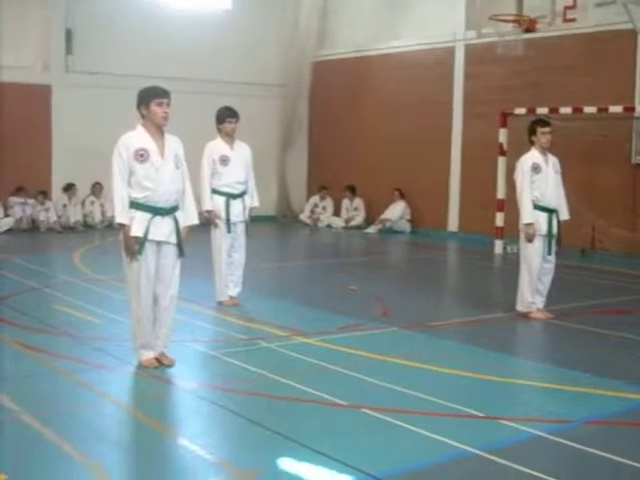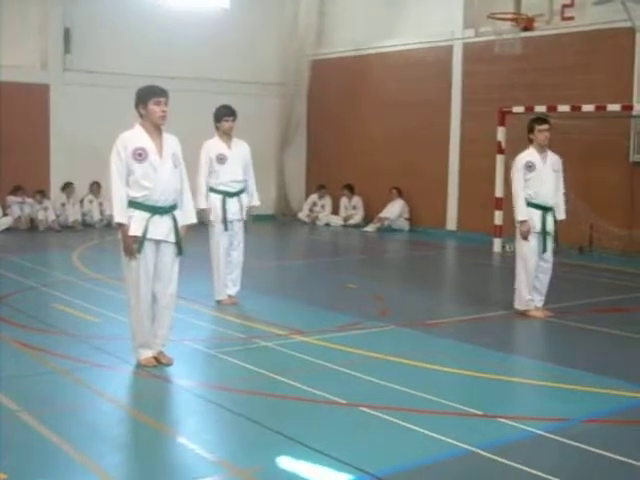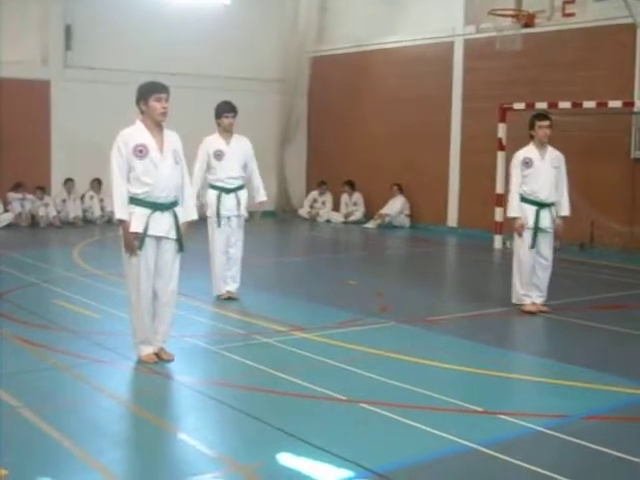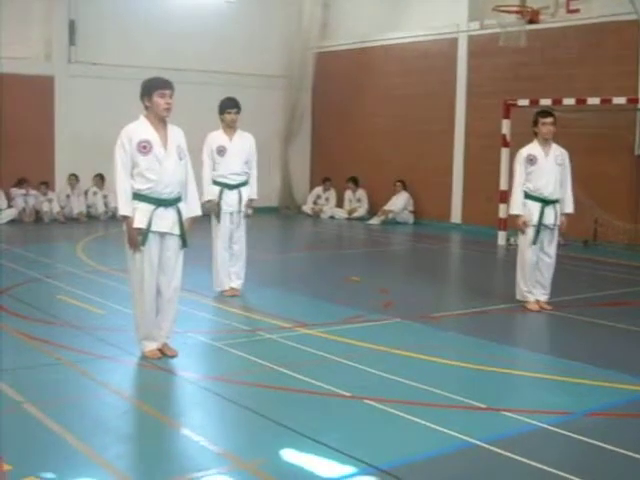
dt=0.2s
person 1, frame 1
left shoulder: (175, 143)
right shoulder: (128, 142)
left elbow: (184, 184)
right elbow: (120, 186)
left wrist: (186, 224)
right wrist: (125, 228)
left hip: (170, 224)
right hip: (141, 223)
left knee: (168, 290)
right knee: (143, 290)
left ankle: (159, 346)
right ankle: (145, 349)
person 1, frame 2
left shoulder: (173, 142)
right shoulder: (126, 141)
left elbow: (182, 183)
right elbow: (118, 185)
left wrist: (185, 223)
right wrist: (124, 227)
left hip: (169, 223)
right hip: (140, 223)
left knee: (166, 289)
right knee: (141, 290)
left ankle: (158, 345)
right ankle: (144, 348)
person 1, frame 3
left shoulder: (174, 139)
right shoulder: (127, 137)
left elbow: (183, 180)
right elbow: (119, 182)
left wrist: (185, 219)
right wrist: (125, 224)
left hip: (170, 219)
right hip: (141, 219)
left knee: (167, 286)
right knee: (142, 286)
left ankle: (159, 342)
right ankle: (145, 345)
person 1, frame 4
left shoulder: (178, 134)
right shoulder: (131, 133)
left elbow: (187, 175)
right elbow: (123, 178)
left wrist: (189, 215)
right wrist: (129, 220)
left hip: (173, 215)
right hip: (144, 215)
left knee: (171, 282)
right knee: (145, 282)
left ankle: (162, 337)
right ankle: (148, 341)
person 2, frame 1
left shoulder: (554, 161)
right shoulder: (526, 161)
left elbow: (559, 192)
right elbow: (523, 194)
left wrist: (562, 218)
right wrist: (528, 223)
left hip: (550, 218)
right hip: (534, 218)
left knee: (548, 264)
right knee: (532, 263)
left ankle: (538, 304)
right ankle: (528, 306)
person 2, frame 2
left shoulder: (555, 160)
right shoulder: (523, 159)
left elbow: (559, 190)
right elbow: (518, 191)
left wrist: (558, 217)
right wrist: (523, 220)
left hip: (548, 217)
right hip: (530, 216)
left knee: (545, 262)
right knee: (529, 261)
left ankle: (538, 303)
right ankle: (527, 304)
person 2, frame 3
left shoulder: (558, 157)
right shoulder: (521, 156)
left elbow: (562, 187)
right elbow: (514, 187)
left wrist: (561, 215)
right wrist: (516, 216)
left hip: (547, 213)
right hip: (527, 212)
left knee: (545, 259)
right knee: (525, 257)
left ankle: (537, 298)
right ankle: (524, 299)
person 2, frame 4
left shoulder: (562, 154)
right shoulder: (525, 153)
left elbow: (566, 184)
right elbow: (518, 184)
left wrist: (564, 213)
right wrist: (518, 213)
left hip: (552, 210)
right hip: (531, 208)
left knee: (548, 256)
right knee: (528, 254)
left ankle: (541, 296)
right ankle: (528, 296)
person 3, frame 1
left shoulder: (244, 148)
right shoulder: (211, 148)
left elbow: (250, 178)
right elbow: (205, 179)
left wrist: (252, 204)
right wrist: (209, 208)
left hip: (240, 204)
right hip: (221, 203)
left knee: (238, 251)
right knee: (222, 251)
left ankle: (233, 292)
right ankle: (223, 294)
person 3, frame 2
left shoulder: (243, 147)
right shoulder: (209, 146)
left elbow: (249, 176)
right elbow: (203, 177)
left wrist: (253, 202)
right wrist: (203, 206)
left hip: (238, 202)
right hip: (218, 202)
left knee: (237, 249)
right knee: (220, 250)
left ankle: (232, 291)
right ankle: (222, 293)
person 3, frame 3
left shoulder: (244, 143)
right shoulder: (208, 143)
left elbow: (252, 171)
right elbow: (199, 172)
left wrist: (260, 197)
left hip: (237, 198)
right hip: (216, 198)
left knee: (235, 246)
right knee: (218, 246)
left ankle: (231, 287)
right ankle: (221, 288)
person 3, frame 4
left shoulder: (248, 139)
right shoulder: (212, 138)
left elbow: (253, 170)
right elbow: (207, 170)
left wrist: (251, 197)
right wrist: (209, 198)
left hip: (240, 194)
right hip: (220, 194)
left knee: (238, 242)
right knee: (221, 242)
left ankle: (236, 283)
right ankle: (224, 284)
